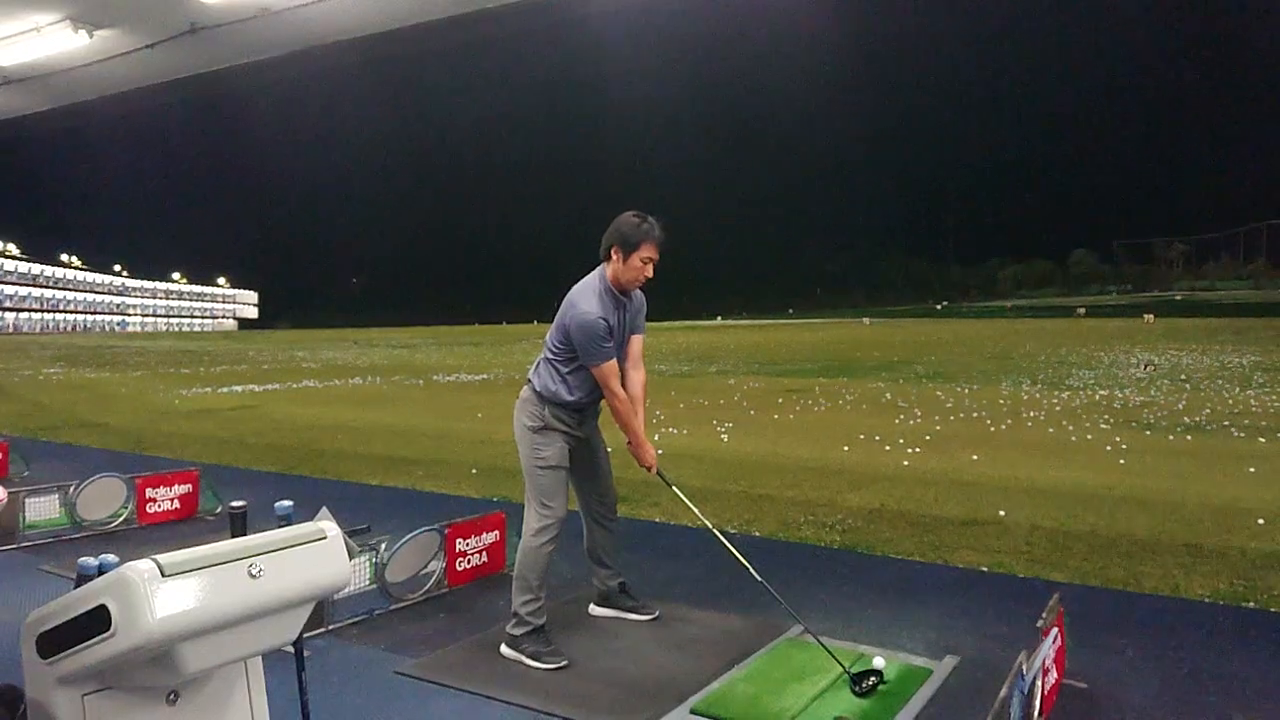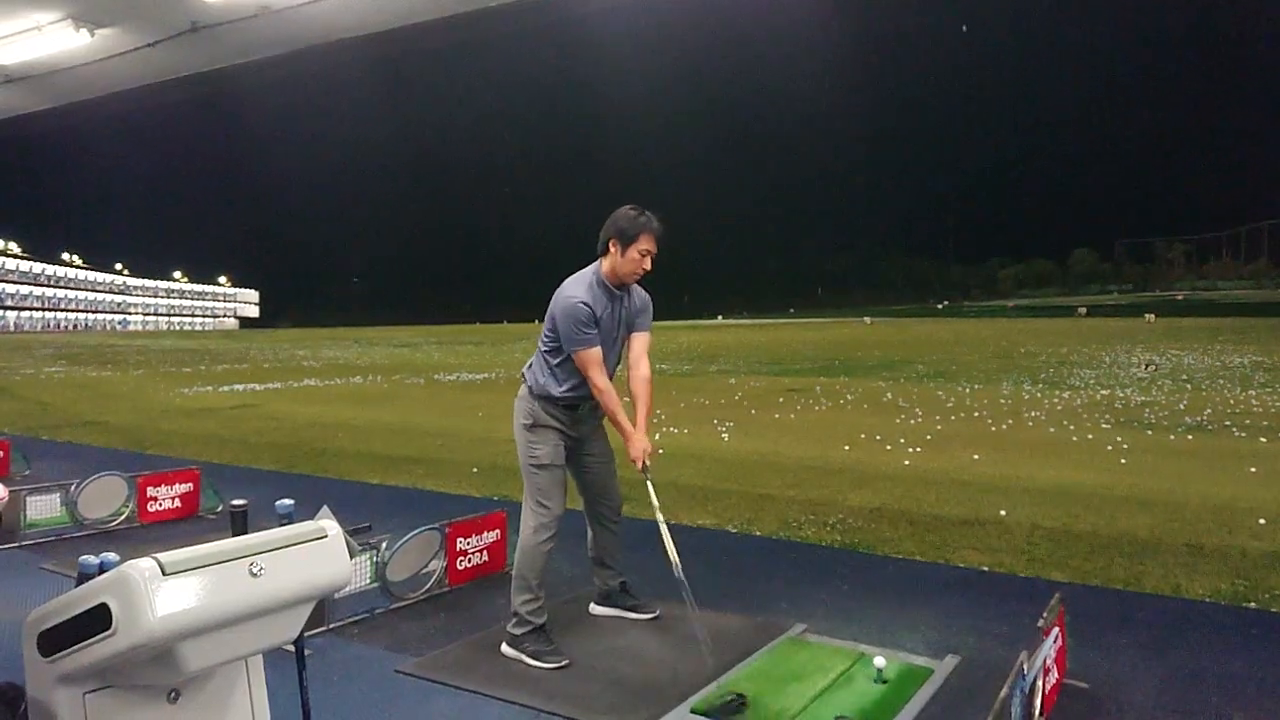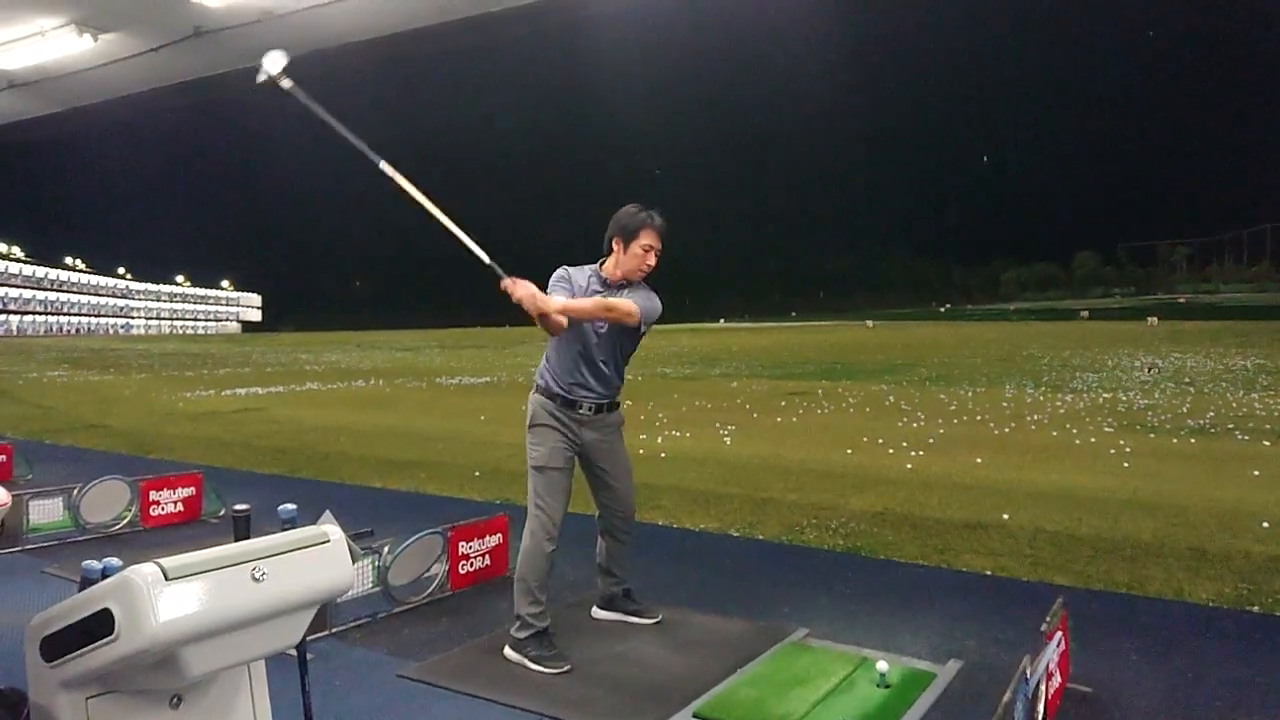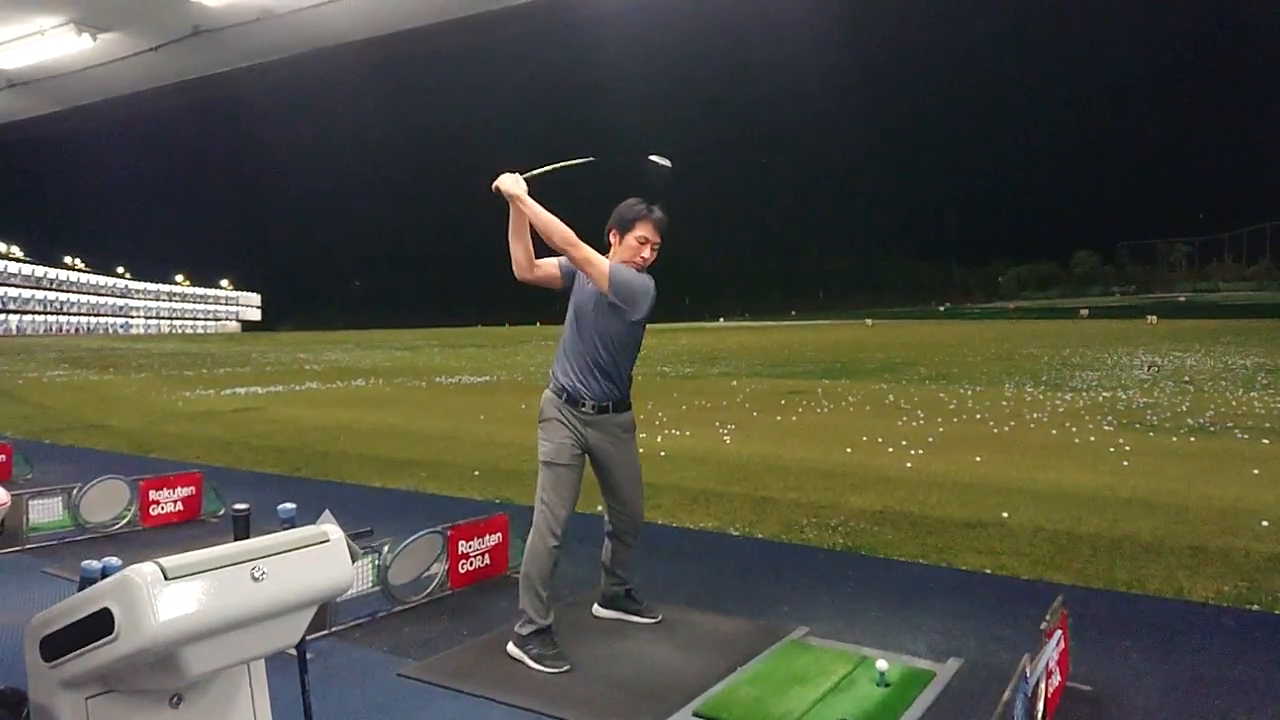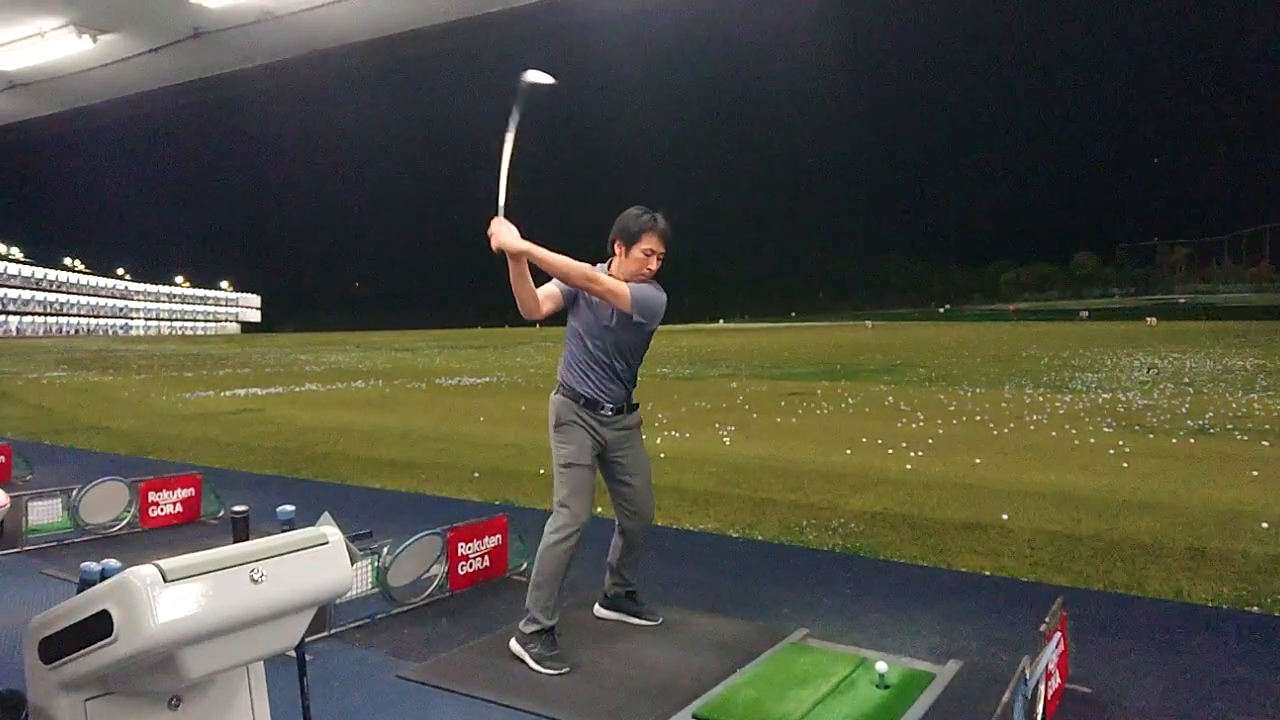
dt=1s
person 1, frame 1
left shoulder: (634, 299)
right shoulder: (587, 311)
left elbow: (634, 370)
right elbow: (613, 389)
left wrist: (641, 433)
right wrist: (639, 444)
left hip: (582, 415)
right hip: (545, 416)
left knee: (602, 505)
right knee: (547, 518)
left ankle: (609, 592)
right ankle: (523, 631)
person 1, frame 2
left shoulder: (639, 300)
right shoulder: (575, 299)
left elbow: (639, 365)
right elbow: (596, 377)
left wrist: (642, 430)
right wrist: (627, 434)
left hip: (585, 413)
right hip: (544, 412)
left knee: (607, 505)
right knee: (544, 517)
left ankle: (610, 592)
right ankle: (523, 630)
person 1, frame 3
left shoulder: (646, 302)
right shoulder: (568, 277)
left elbow: (608, 310)
right elbow: (553, 324)
left wrist: (551, 304)
right wrist: (545, 311)
left hip: (603, 417)
right hip: (554, 412)
left knee: (620, 511)
right knee: (546, 521)
left ankle: (613, 597)
right ankle: (526, 633)
person 1, frame 4
left shoulder: (640, 288)
right shoulder: (583, 271)
left elbow: (569, 243)
right elbow: (526, 270)
left wrist: (522, 197)
right wrist: (515, 204)
left hip: (613, 419)
right hip: (564, 411)
left knee: (628, 514)
right knee: (551, 520)
left ankle: (614, 595)
right ankle: (529, 631)
person 1, frame 5
left shoulder: (652, 299)
right shoulder: (580, 278)
left elbow: (592, 284)
right elbow: (533, 309)
left wrist: (524, 247)
right wrist: (515, 257)
left hip: (622, 419)
right hip: (576, 414)
left knee: (638, 514)
right knee: (571, 516)
left ankle: (616, 596)
right ankle: (533, 631)
